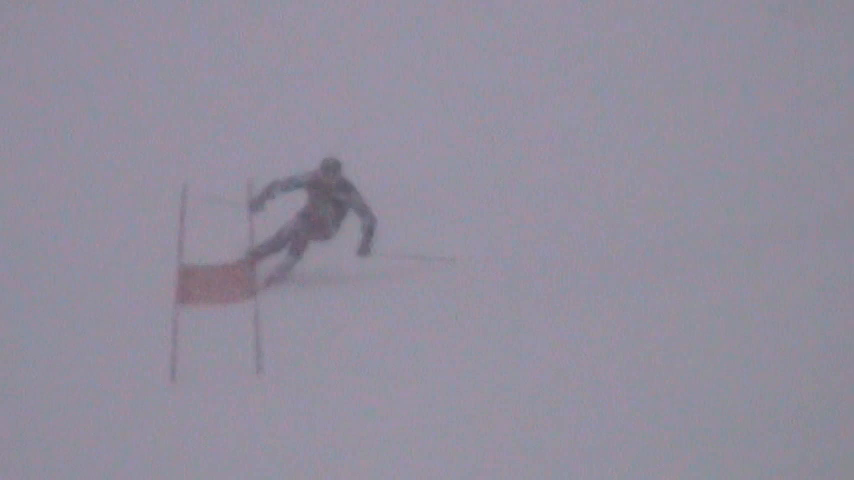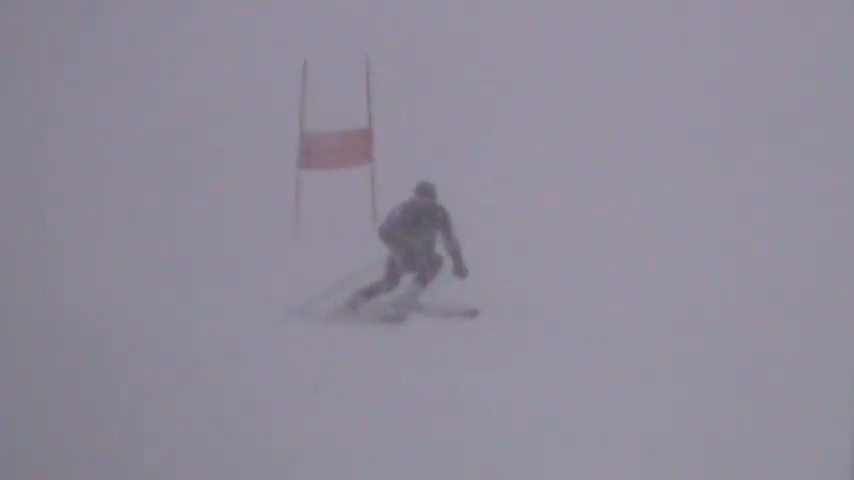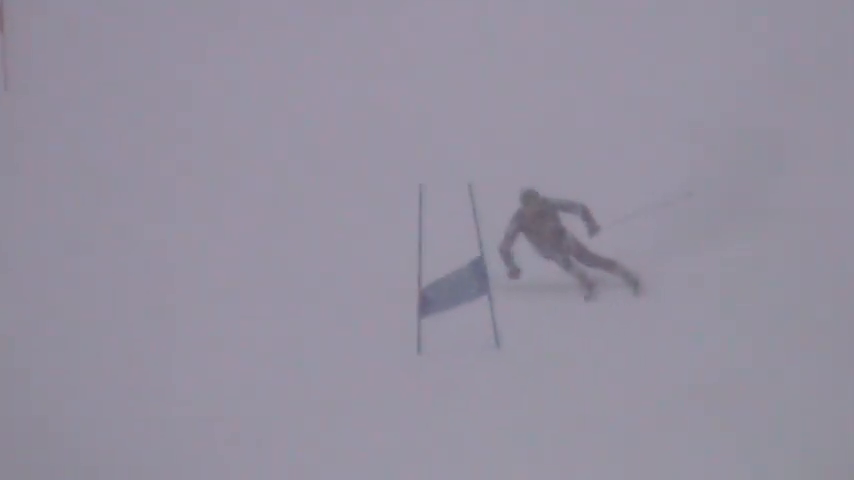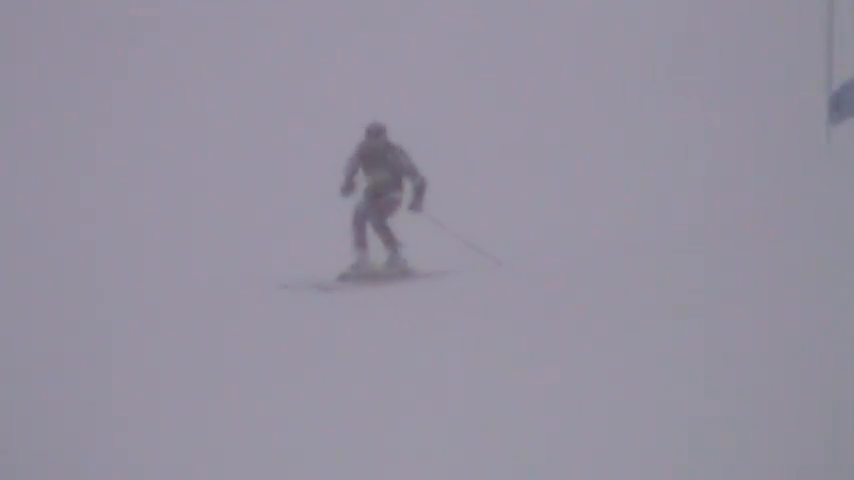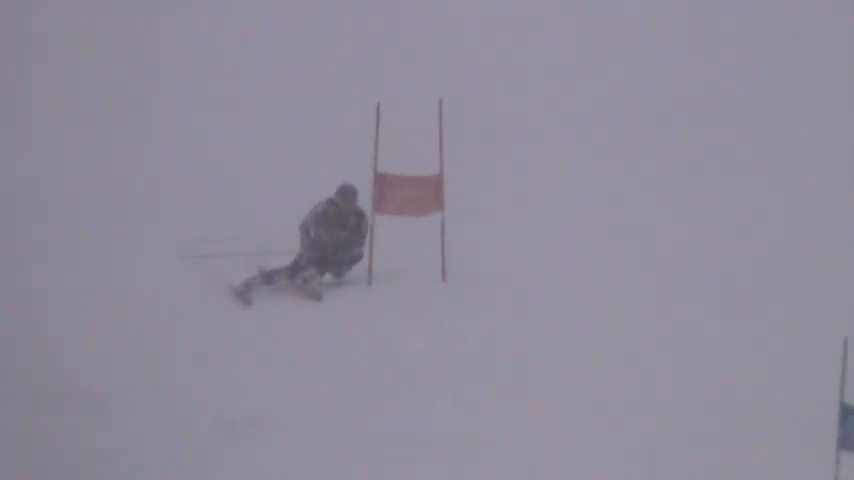
dt=1s
person 1, frame 1
left shoulder: (347, 191)
right shoulder: (312, 178)
left elbow: (368, 218)
right elbow: (280, 185)
left wrist: (366, 243)
right wrist: (261, 197)
left hip: (327, 227)
right hip: (307, 218)
right knee: (275, 243)
left ankle: (282, 270)
person 1, frame 2
left shoulder: (439, 213)
right shoulder: (403, 210)
left elbow: (449, 238)
right elbow: (384, 232)
left wrist: (458, 263)
right wrist: (397, 247)
left hip: (420, 257)
right hip: (399, 254)
left knee: (437, 261)
right knee: (390, 283)
left ankle: (407, 299)
right ankle: (357, 300)
person 1, frame 3
left shoulder: (549, 204)
right shoulder: (518, 220)
left elbow: (578, 207)
right elbow: (504, 247)
left wrist: (590, 222)
right wrist: (510, 266)
left hip: (563, 239)
right hip: (547, 249)
left knee: (586, 257)
right knee: (559, 257)
left ankle: (627, 276)
right ankle: (585, 281)
person 1, frame 4
left shoulder: (395, 153)
right shoulder: (364, 148)
left elbow: (418, 179)
right elbow: (352, 165)
left wrist: (418, 199)
right wrist: (348, 182)
left hip: (391, 195)
right hip: (372, 193)
left knee: (375, 219)
right knee: (358, 217)
left ankle: (396, 259)
right ankle: (362, 262)
person 1, frame 5
left shoulder: (359, 218)
right shoulder: (326, 206)
left elbow: (357, 250)
right elbow: (305, 226)
left wrist: (344, 268)
right wrist: (307, 247)
left hip: (335, 255)
right hip: (316, 249)
right knee: (291, 272)
left ankle: (309, 282)
right ankle: (248, 285)
